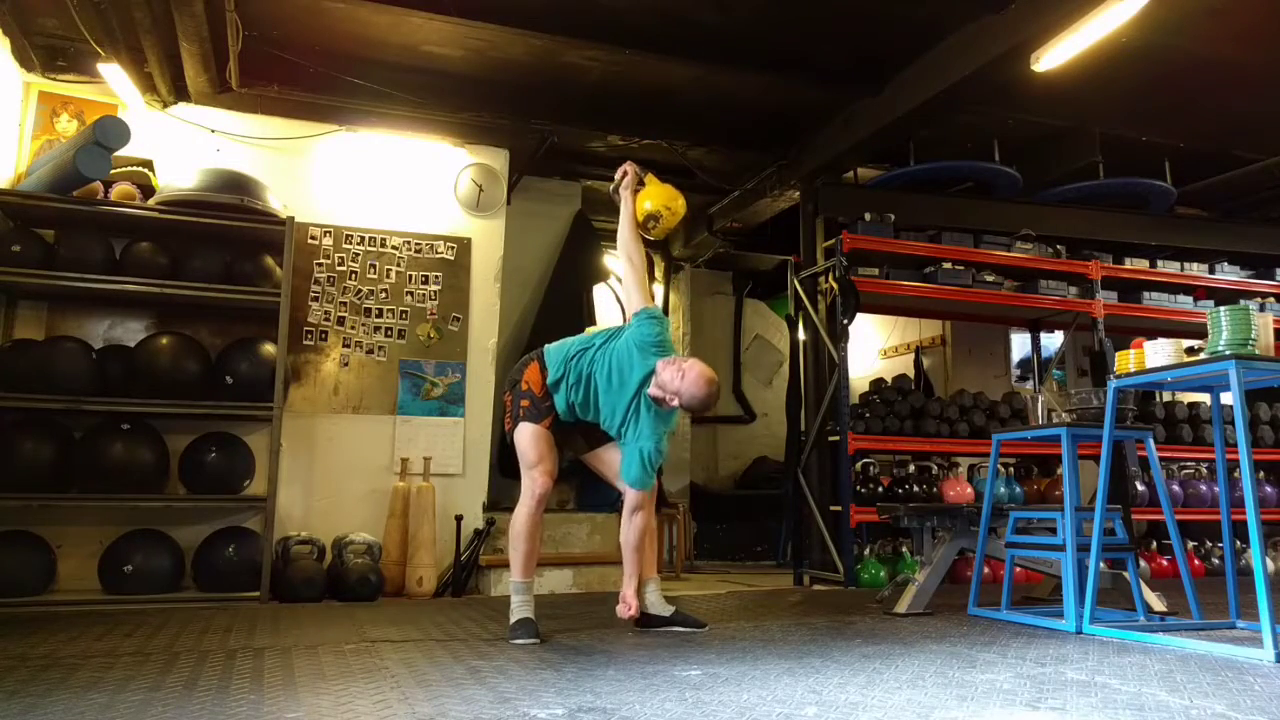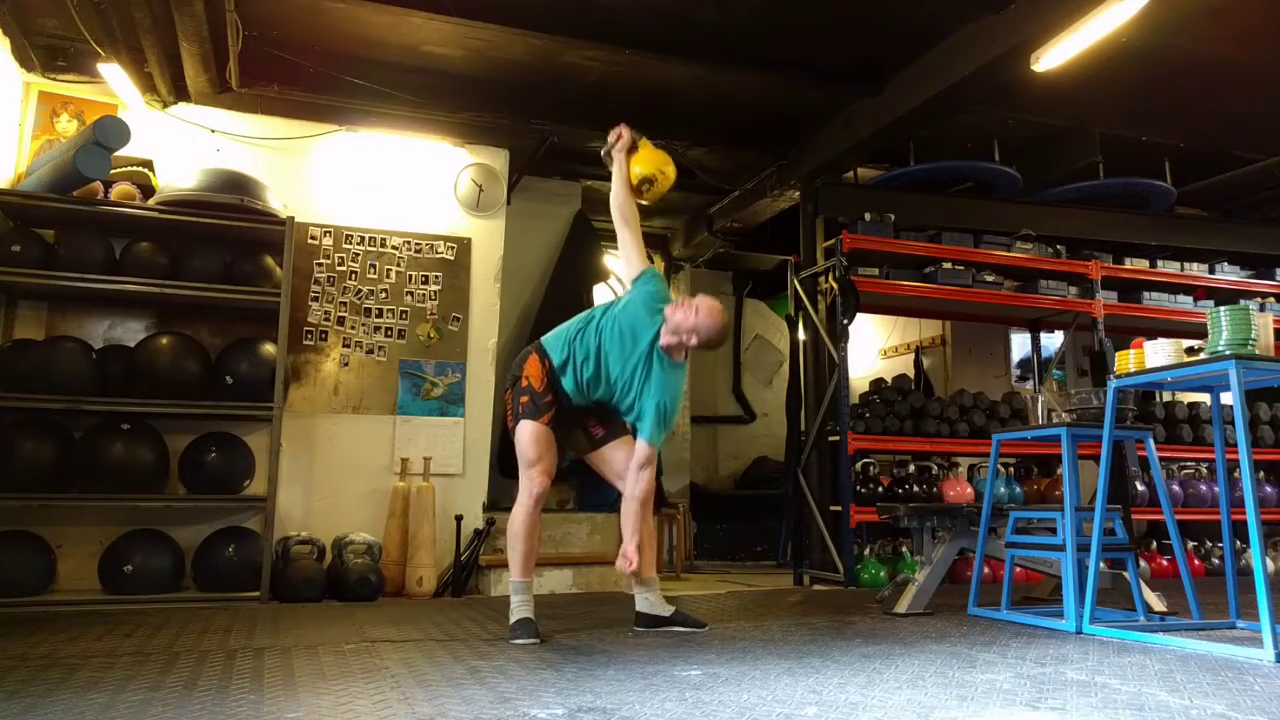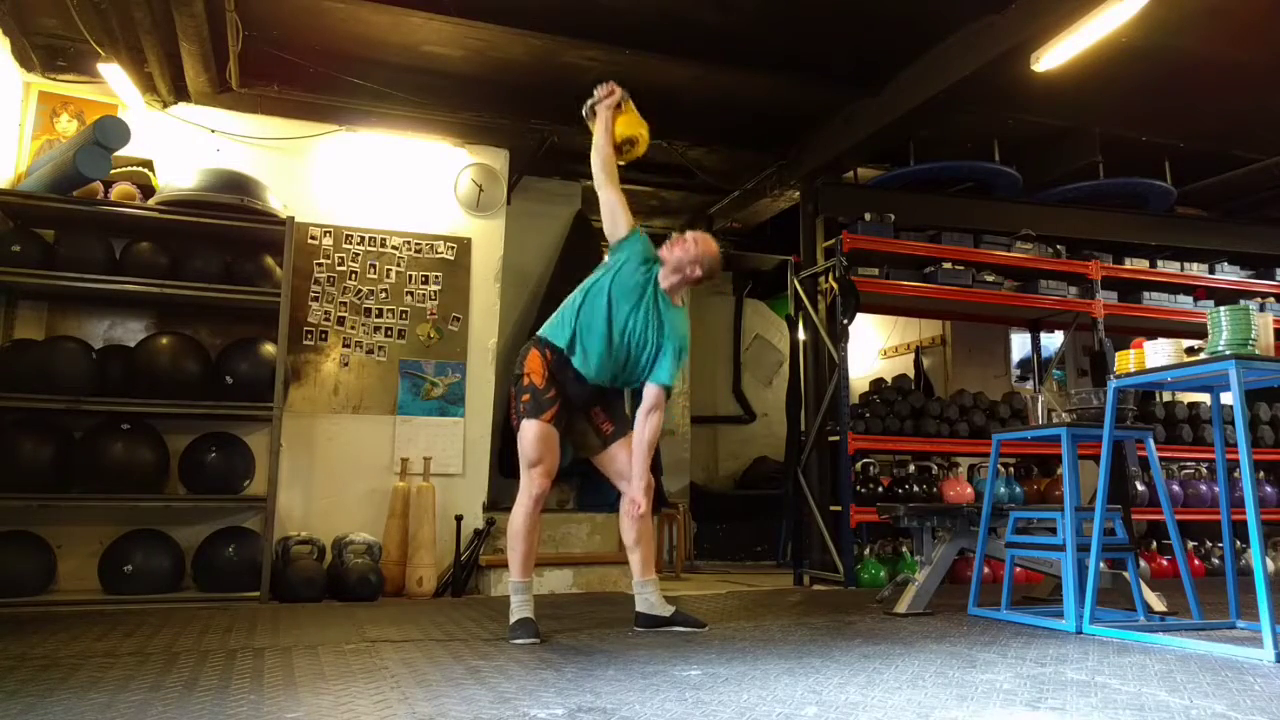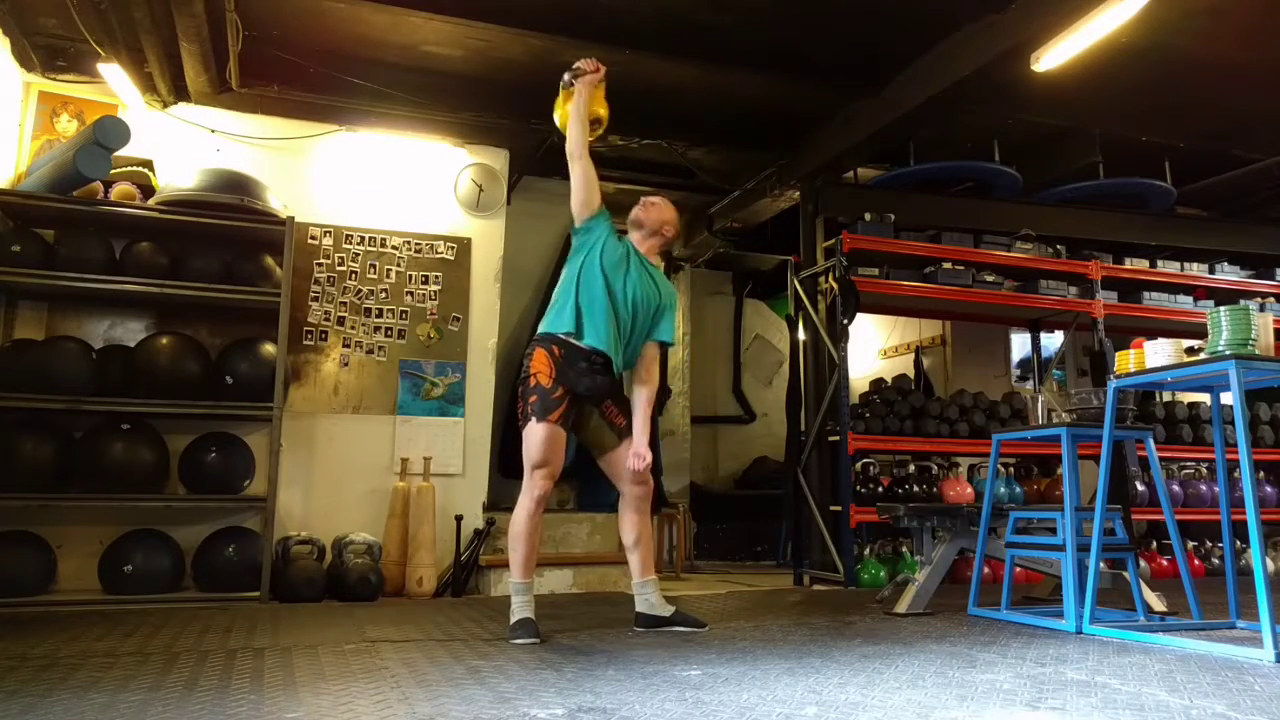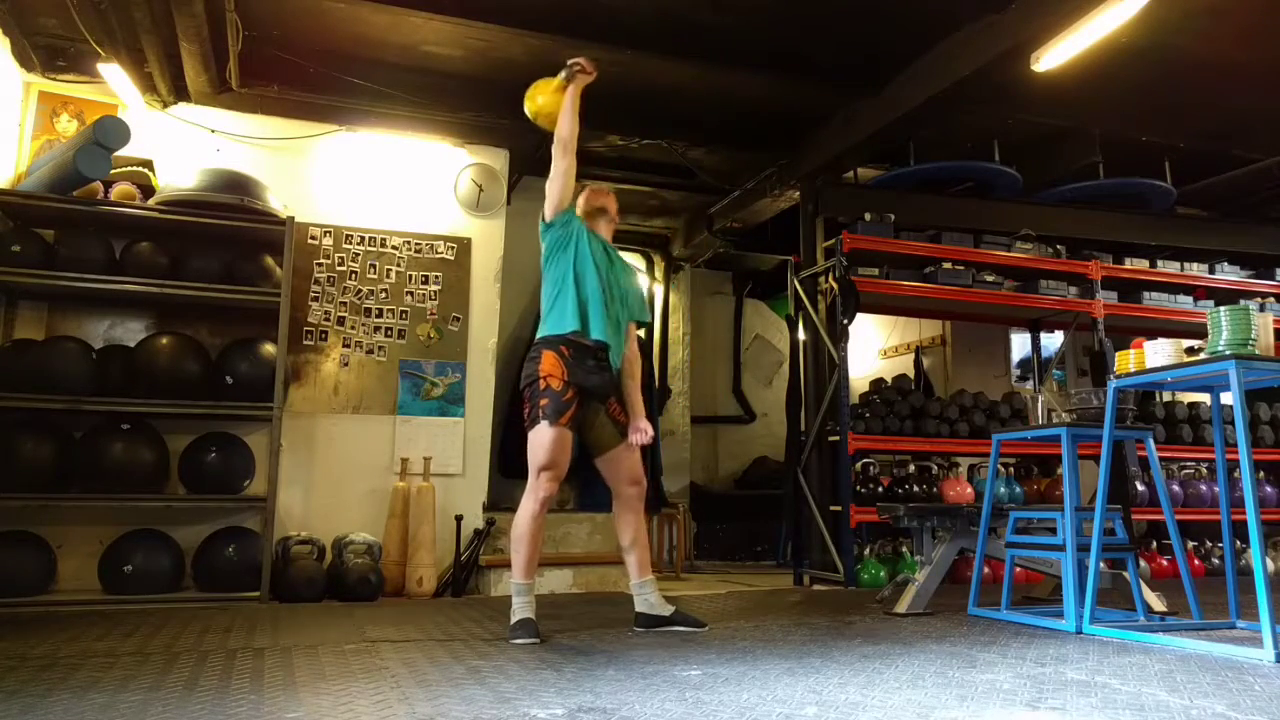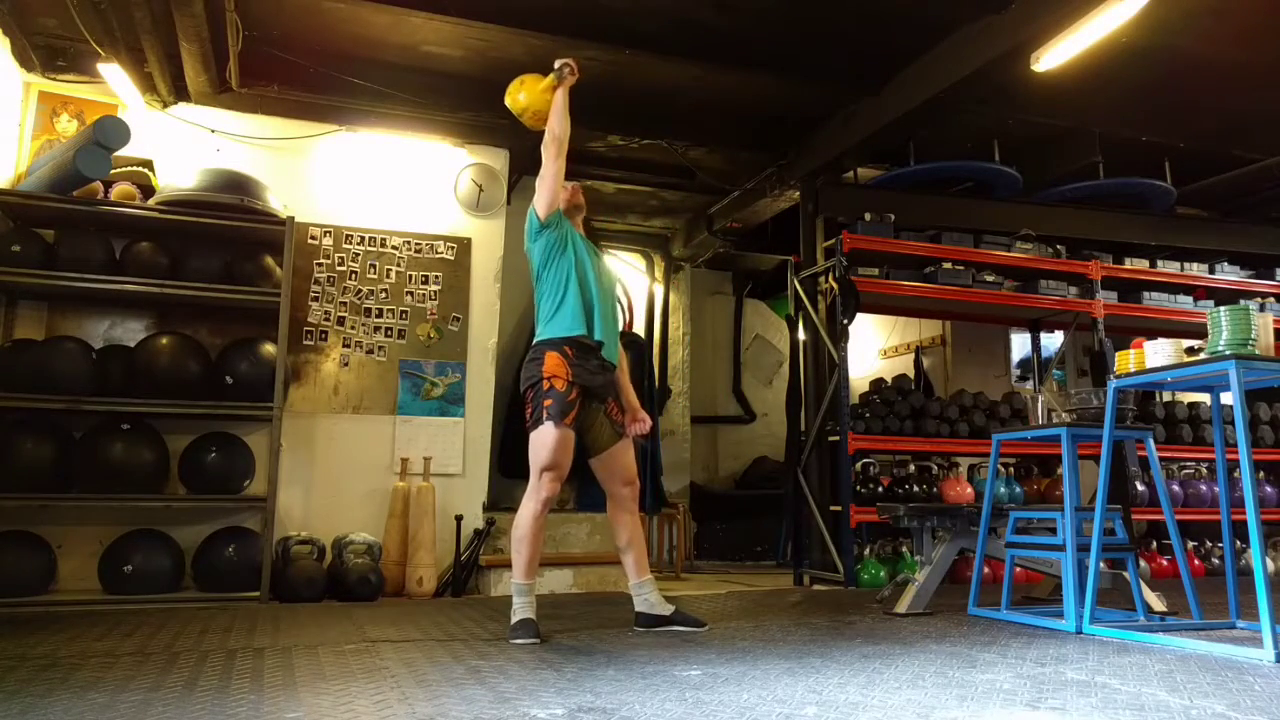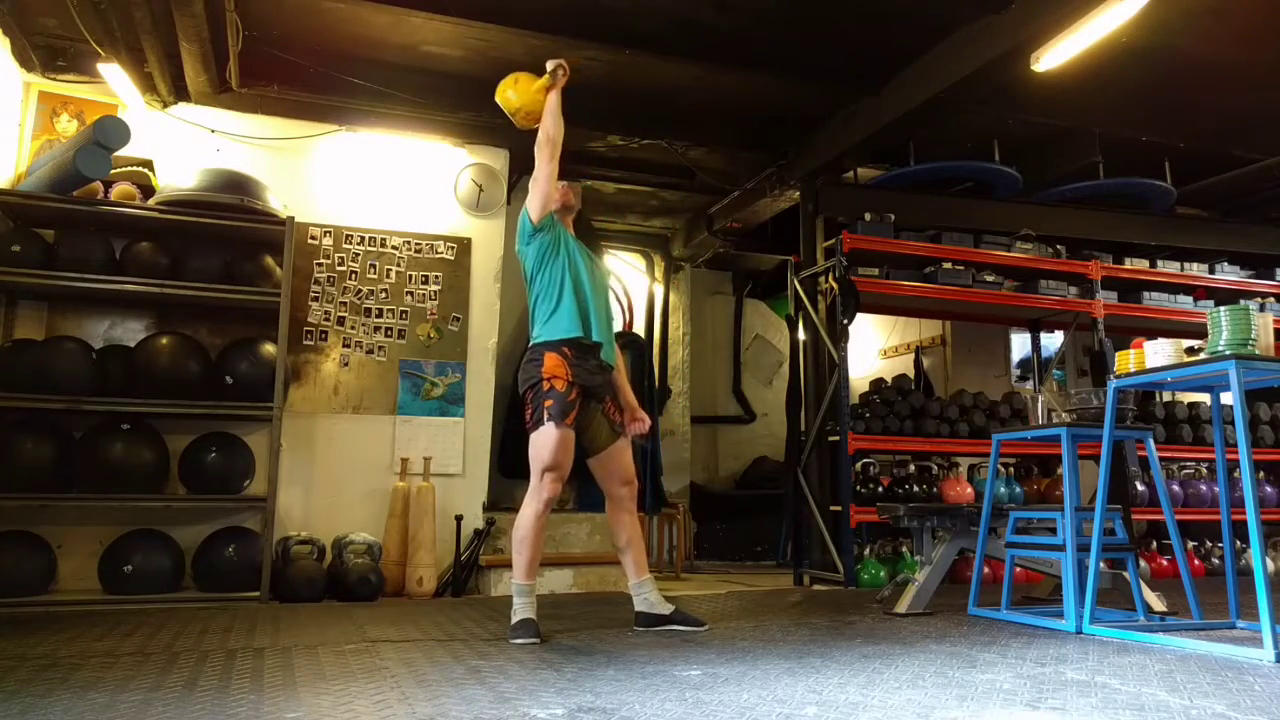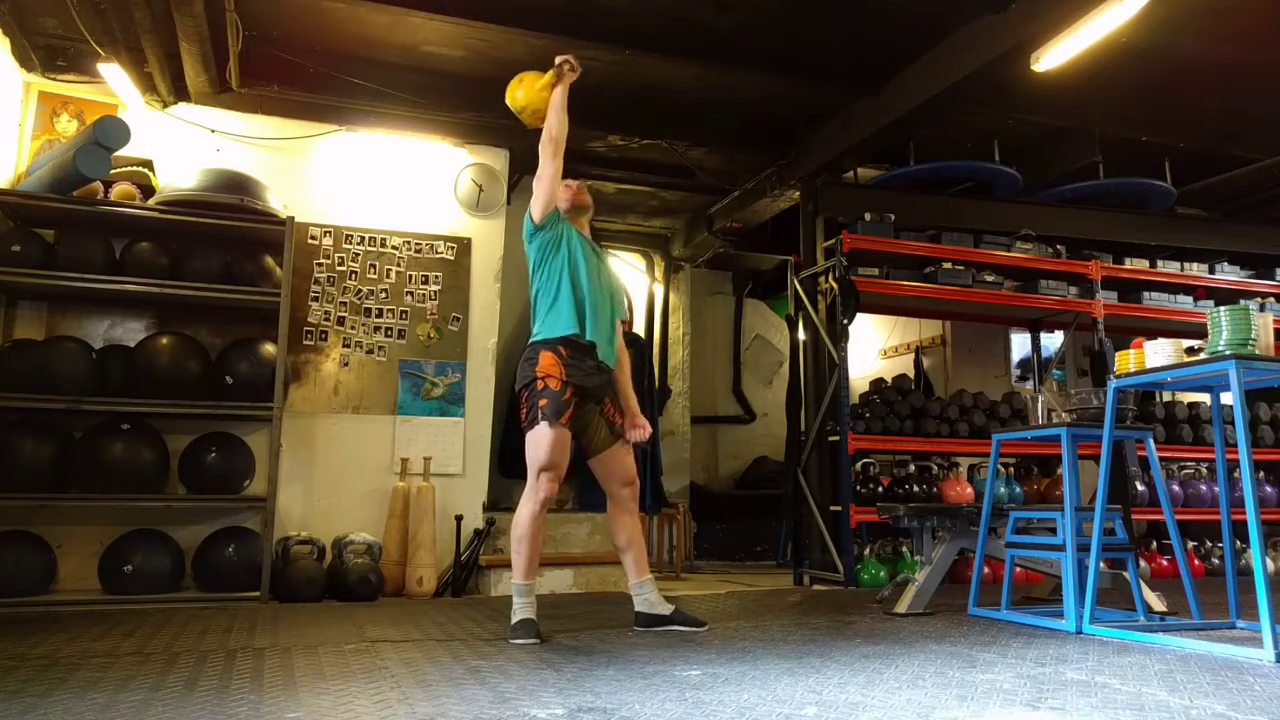
dt=0.3s
person 1, frame 1
left shoulder: (649, 434)
right shoulder: (653, 342)
left elbow: (635, 509)
right elbow: (632, 263)
left wrist: (631, 586)
right wrist: (627, 195)
left hip: (580, 412)
right hip: (539, 379)
left knee: (643, 489)
right knee: (539, 485)
left ankle: (650, 601)
right ankle: (521, 609)
person 1, frame 2
left shoulder: (665, 387)
right shoulder: (651, 300)
left elbow: (642, 465)
right elbow: (626, 225)
left wrist: (632, 540)
right wrist: (620, 157)
left hip: (587, 402)
right hip: (542, 371)
left knee: (642, 485)
right knee: (537, 483)
left ankle: (650, 603)
right ankle: (520, 609)
person 1, frame 3
left shoulder: (674, 332)
right shoulder: (638, 258)
left elbow: (651, 408)
right elbow: (605, 181)
left wrist: (638, 483)
right wrist: (605, 115)
left hip: (595, 390)
right hip: (547, 365)
left knee: (638, 483)
right knee: (537, 483)
left ankle: (649, 603)
right ankle: (521, 608)
person 1, frame 4
left shoulder: (661, 291)
right shoulder: (597, 234)
left elbow: (647, 369)
right elbow: (577, 157)
left wrist: (640, 434)
right wrist: (584, 88)
left hip: (605, 380)
right hip: (555, 362)
left knee: (639, 485)
right knee: (538, 486)
left ankle: (649, 605)
right ankle: (521, 609)
person 1, frame 5
left shoulder: (627, 272)
right shoulder: (565, 230)
left elbow: (630, 348)
right elbow: (564, 149)
left wrist: (637, 410)
right wrist: (576, 86)
left hip: (605, 377)
right hip: (559, 361)
left knee: (632, 486)
right knee: (543, 485)
left ankle: (649, 603)
right ankle: (522, 608)
person 1, frame 6
left shoulder: (595, 259)
right shoulder: (545, 230)
right elbow: (554, 149)
left wrist: (631, 399)
right wrist: (563, 87)
left hip: (599, 374)
right hip: (558, 362)
left knee: (626, 487)
right knee: (545, 486)
left ankle: (648, 604)
right ankle: (522, 608)
person 1, frame 7
left shoulder: (588, 259)
right shoulder: (538, 232)
right elbow: (546, 150)
left wrist: (628, 399)
right wrist: (555, 87)
left hip: (595, 374)
right hip: (556, 362)
left knee: (624, 487)
right knee: (546, 487)
left ankle: (648, 603)
right ankle: (522, 608)
person 1, frame 8
left shoulder: (605, 265)
right shoulder: (546, 231)
left elbow: (616, 342)
right elbow: (551, 148)
left wrist: (631, 406)
right wrist: (562, 84)
left hip: (597, 377)
right hip: (553, 363)
left knee: (626, 487)
right knee: (543, 486)
left ankle: (648, 603)
right ankle: (522, 608)
